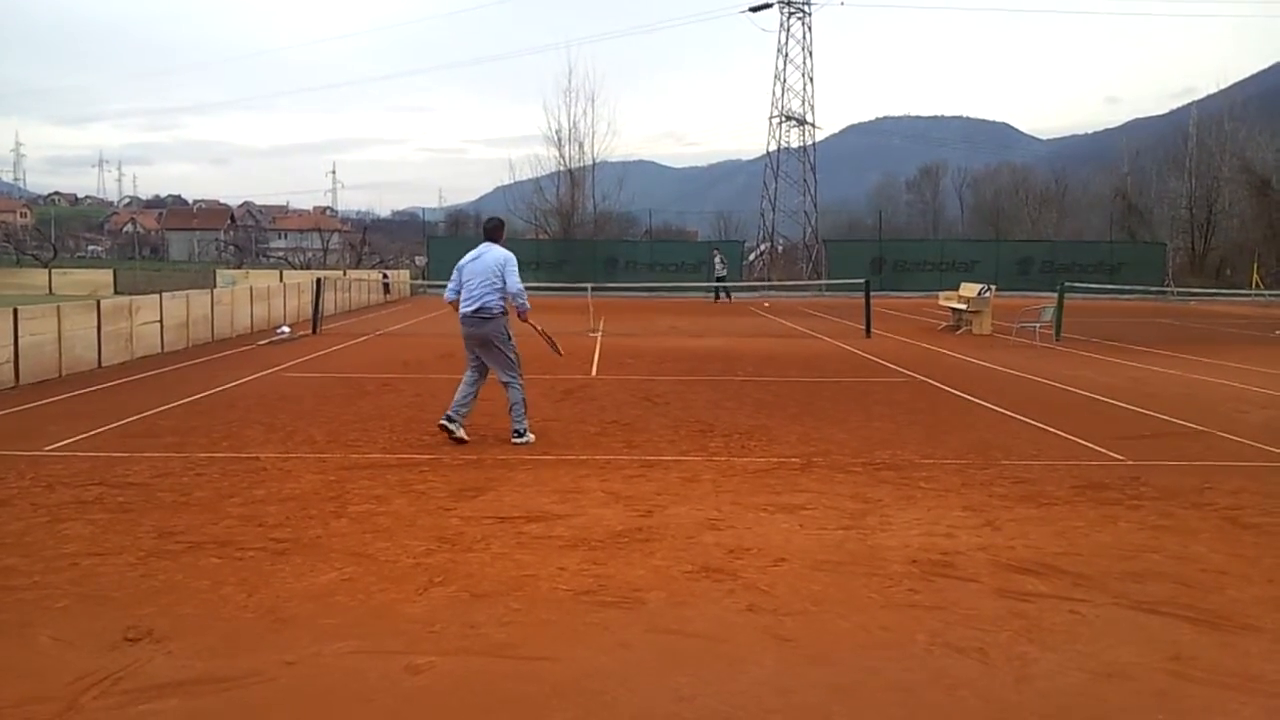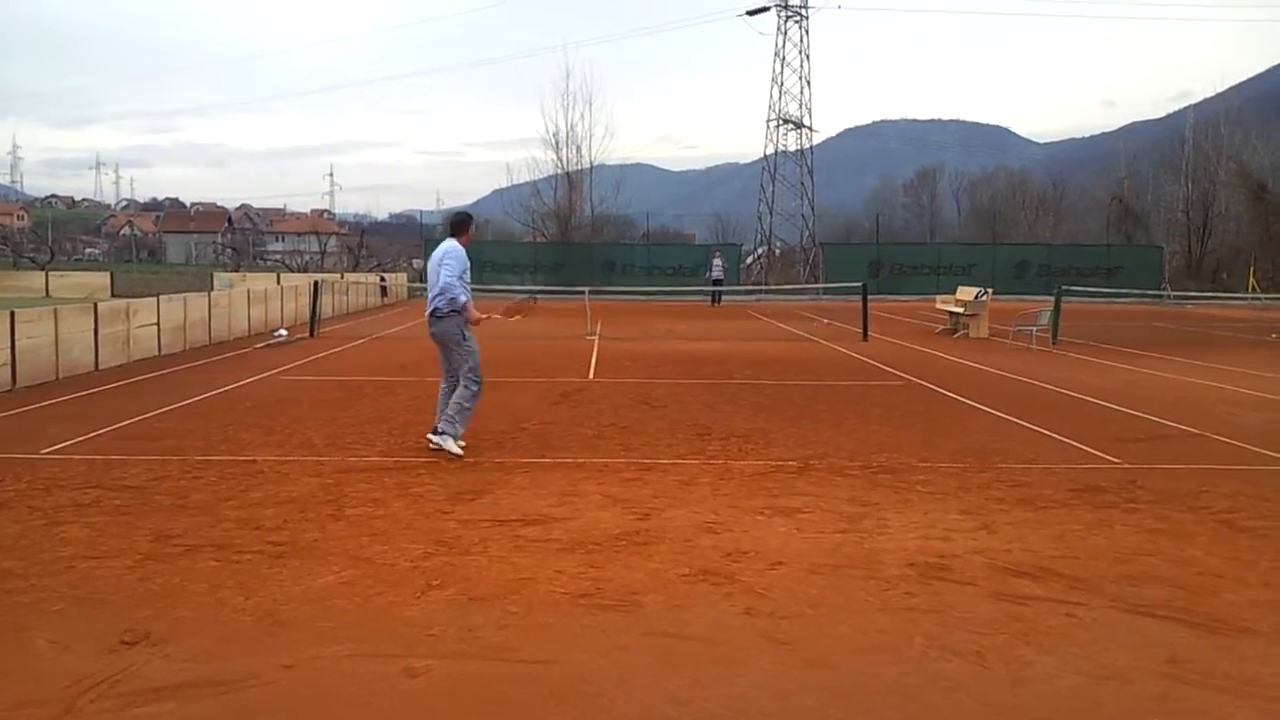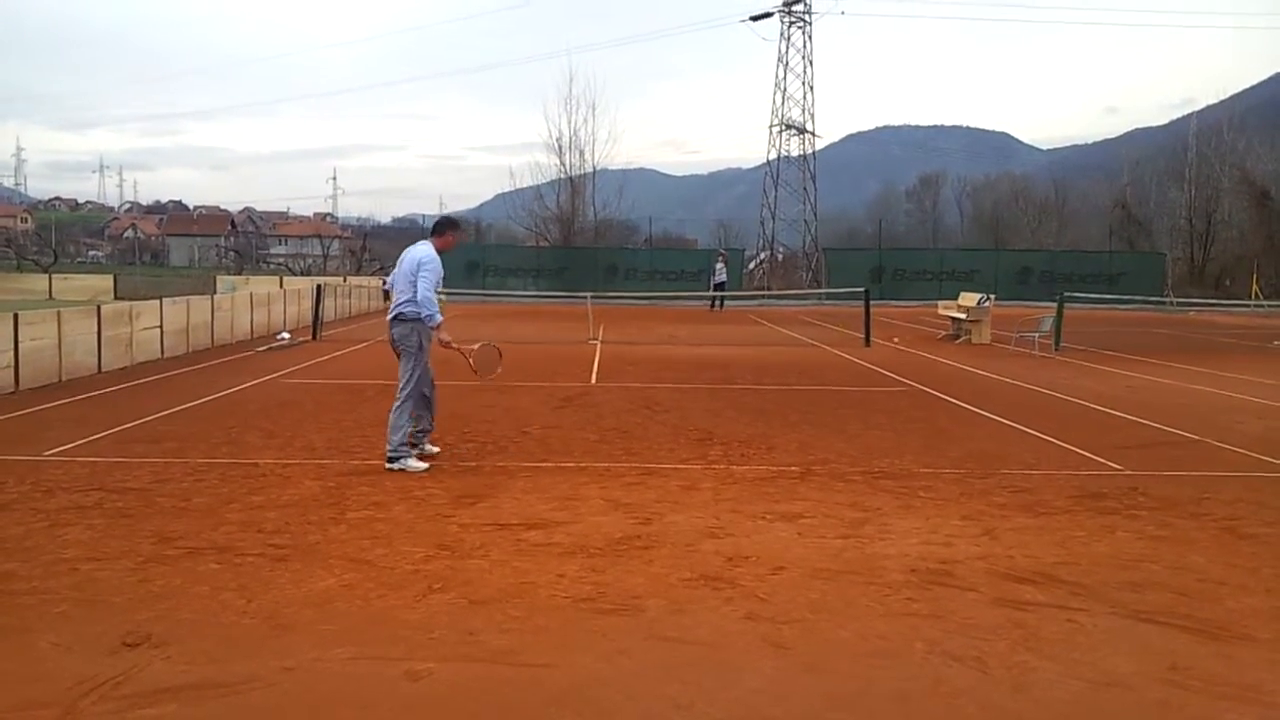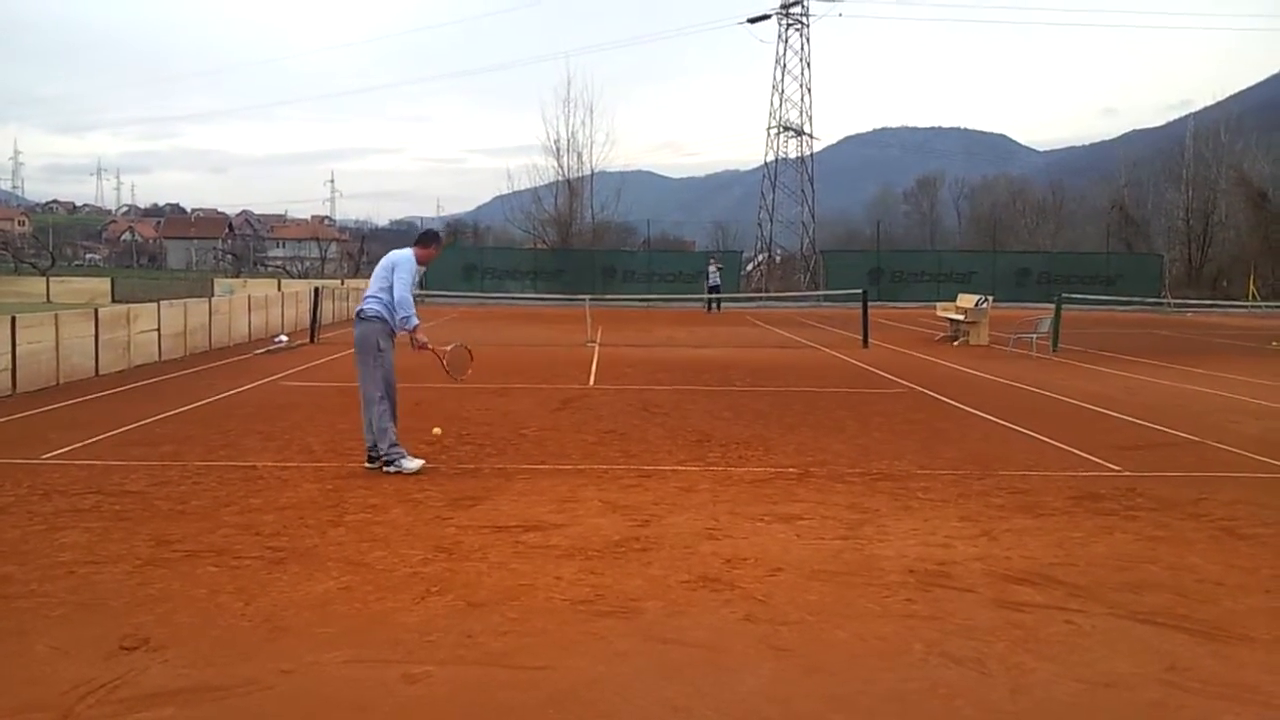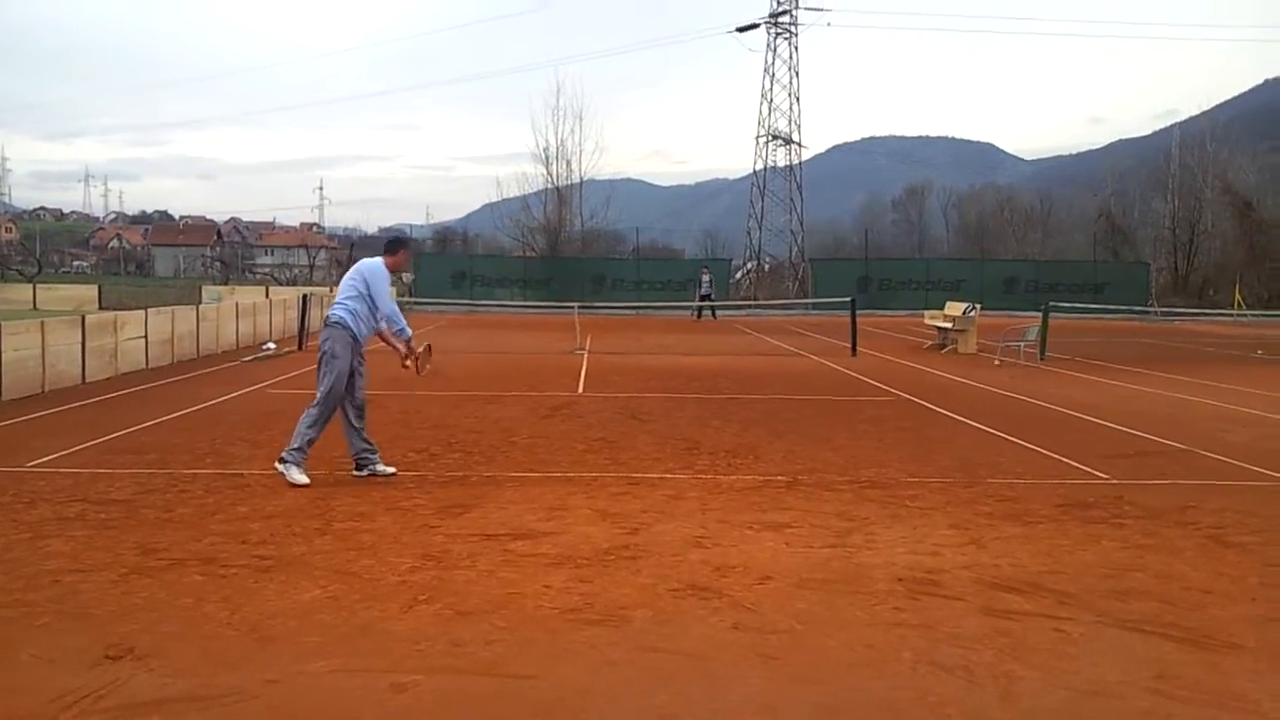
dt=0.5s
person 1, frame 1
left shoulder: (466, 259)
right shoulder: (506, 256)
left elbow: (450, 296)
right elbow: (515, 288)
right wrist: (523, 311)
left hip: (468, 323)
right hip: (492, 323)
left knee: (474, 373)
right knee: (511, 377)
left ankle: (452, 417)
right ankle: (519, 430)
person 1, frame 2
left shoulder: (440, 251)
right shoulder: (456, 251)
right elbow: (450, 285)
right wrist: (468, 310)
left hip: (438, 321)
right hip: (452, 321)
left knee: (451, 381)
right knee: (471, 379)
left ankle: (446, 431)
right ankle: (445, 430)
person 1, frame 3
left shoulder: (411, 251)
right shoulder: (430, 257)
left elbow: (393, 282)
right elbow: (425, 297)
right wrist: (440, 329)
left hip: (400, 324)
right hip: (413, 326)
left knee: (424, 386)
right knee: (409, 392)
left ankle: (418, 440)
right ankle: (397, 455)
person 1, frame 4
left shoulder: (402, 259)
right shoulder: (405, 259)
right elbow: (402, 299)
left wrist: (411, 331)
right wrist: (416, 330)
left hip: (374, 328)
right hip: (374, 328)
left knee: (375, 395)
right knee: (383, 394)
left ankle: (378, 453)
right ankle: (393, 457)
person 1, frame 5
left shoulder: (376, 271)
right shoulder: (374, 267)
left elbow: (377, 321)
right elbow: (389, 310)
left wrist: (396, 346)
right wrist: (407, 339)
left hip: (352, 341)
right hip: (338, 336)
left knee: (355, 403)
right knee: (326, 401)
left ankle: (366, 460)
right ankle: (291, 458)
